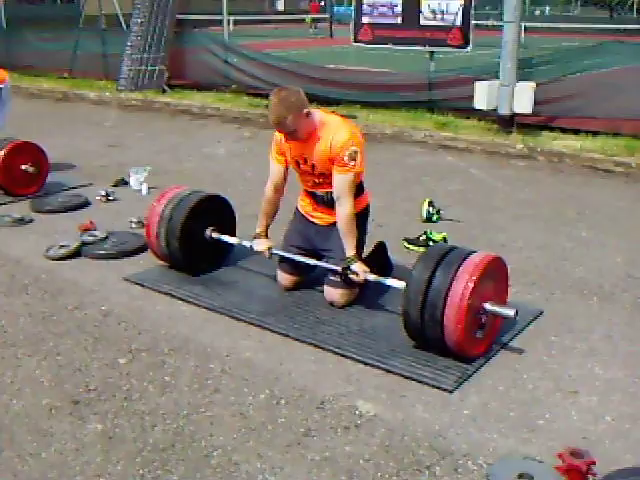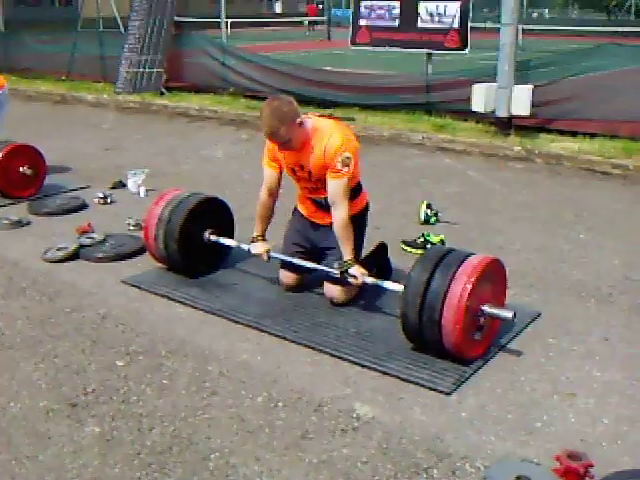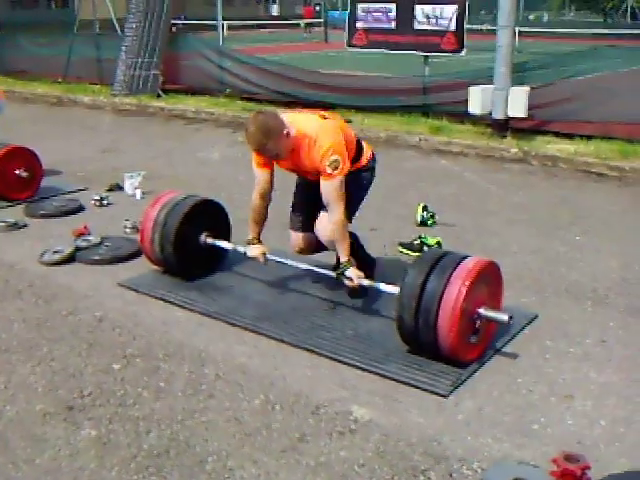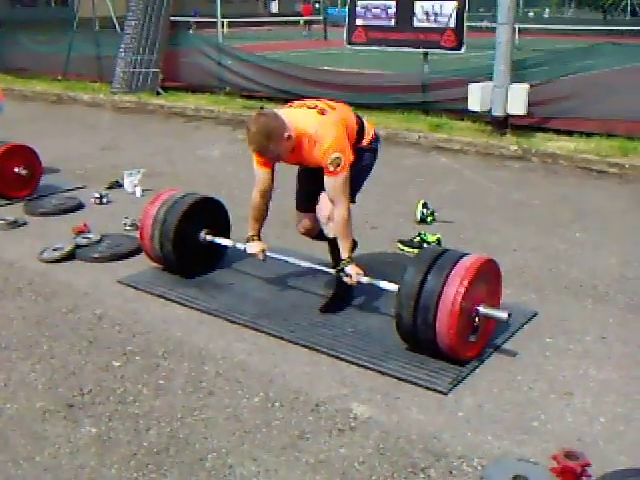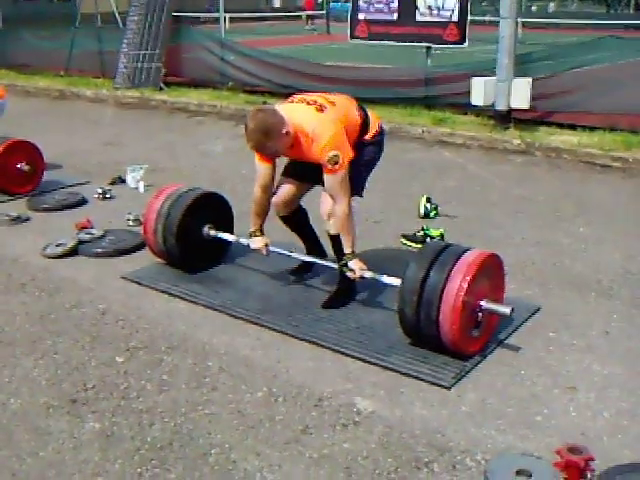
dt=0.2s
person 1, frame 1
left shoulder: (342, 136)
right shoulder: (283, 134)
left elbow: (344, 202)
right elbow: (274, 187)
left wrist: (352, 258)
right wrist: (261, 234)
left hip: (344, 216)
right hip: (308, 213)
left knee: (337, 297)
right knee: (286, 281)
left ankle: (376, 258)
right ankle: (324, 258)
person 1, frame 2
left shoulder: (336, 141)
right shoulder: (278, 139)
left elbow: (339, 208)
right elbow: (269, 192)
left wrist: (350, 262)
right wrist: (258, 238)
left hip: (349, 212)
right hip: (308, 213)
left knee: (337, 294)
right knee: (289, 281)
left ankle: (376, 258)
right ankle: (331, 260)
person 1, frame 3
left shoulder: (324, 142)
right shoulder: (266, 139)
left elbow: (335, 208)
right elbow: (261, 195)
left wrist: (347, 263)
right wrist: (254, 240)
left hip: (355, 168)
right hip: (312, 173)
left knee: (325, 232)
right knee: (300, 244)
left ankle: (361, 260)
right ankle: (346, 245)
person 1, frame 4
left shoulder: (325, 139)
right shoulder: (267, 136)
left elbow: (340, 205)
right elbow: (261, 192)
left wrist: (347, 261)
right wrist: (253, 237)
left hip: (359, 146)
right hip: (314, 155)
left knee: (326, 213)
right knee: (306, 226)
left ankle: (344, 286)
right ankle: (344, 243)
person 1, frame 5
left shoulder: (323, 137)
right shoulder: (268, 131)
left elbow: (341, 202)
right elbow: (263, 187)
left wrist: (350, 256)
right wrist: (256, 232)
left hip: (363, 138)
left knee: (329, 209)
right knee: (280, 201)
left ankle: (346, 283)
right ankle: (315, 250)
